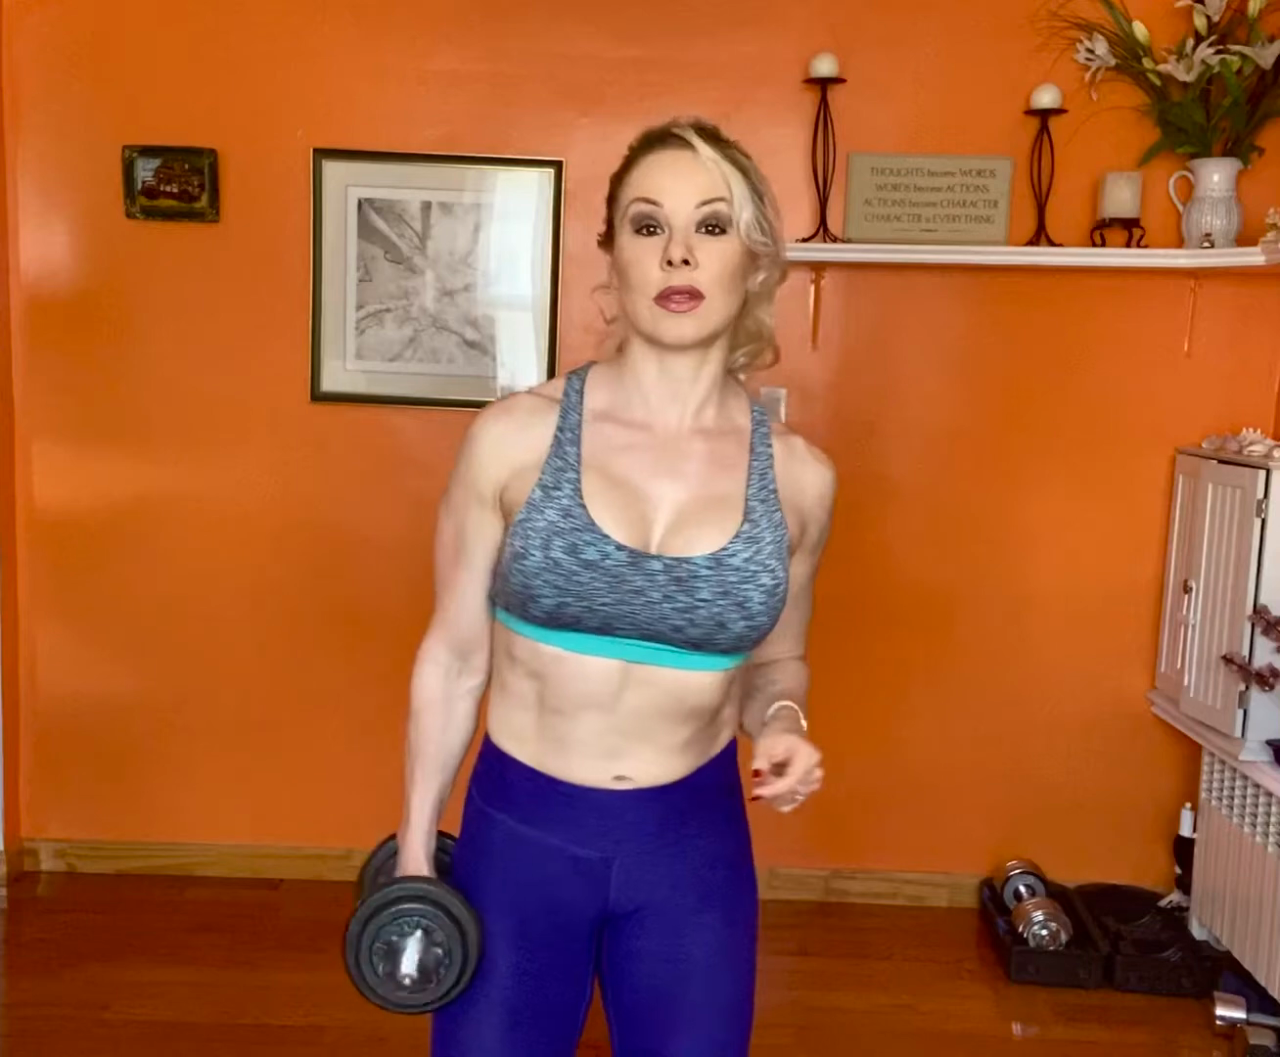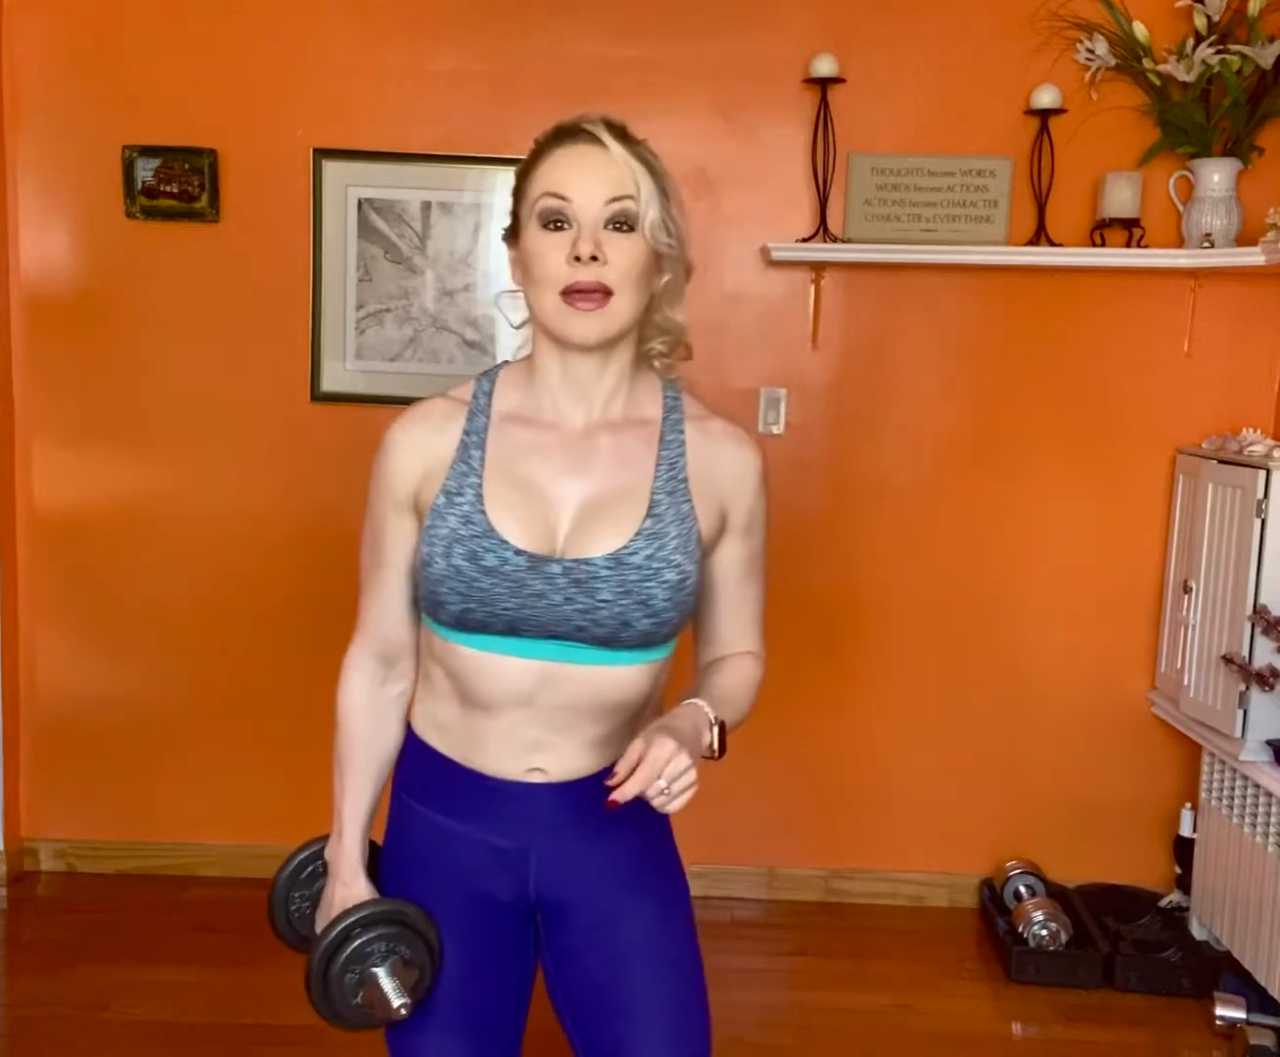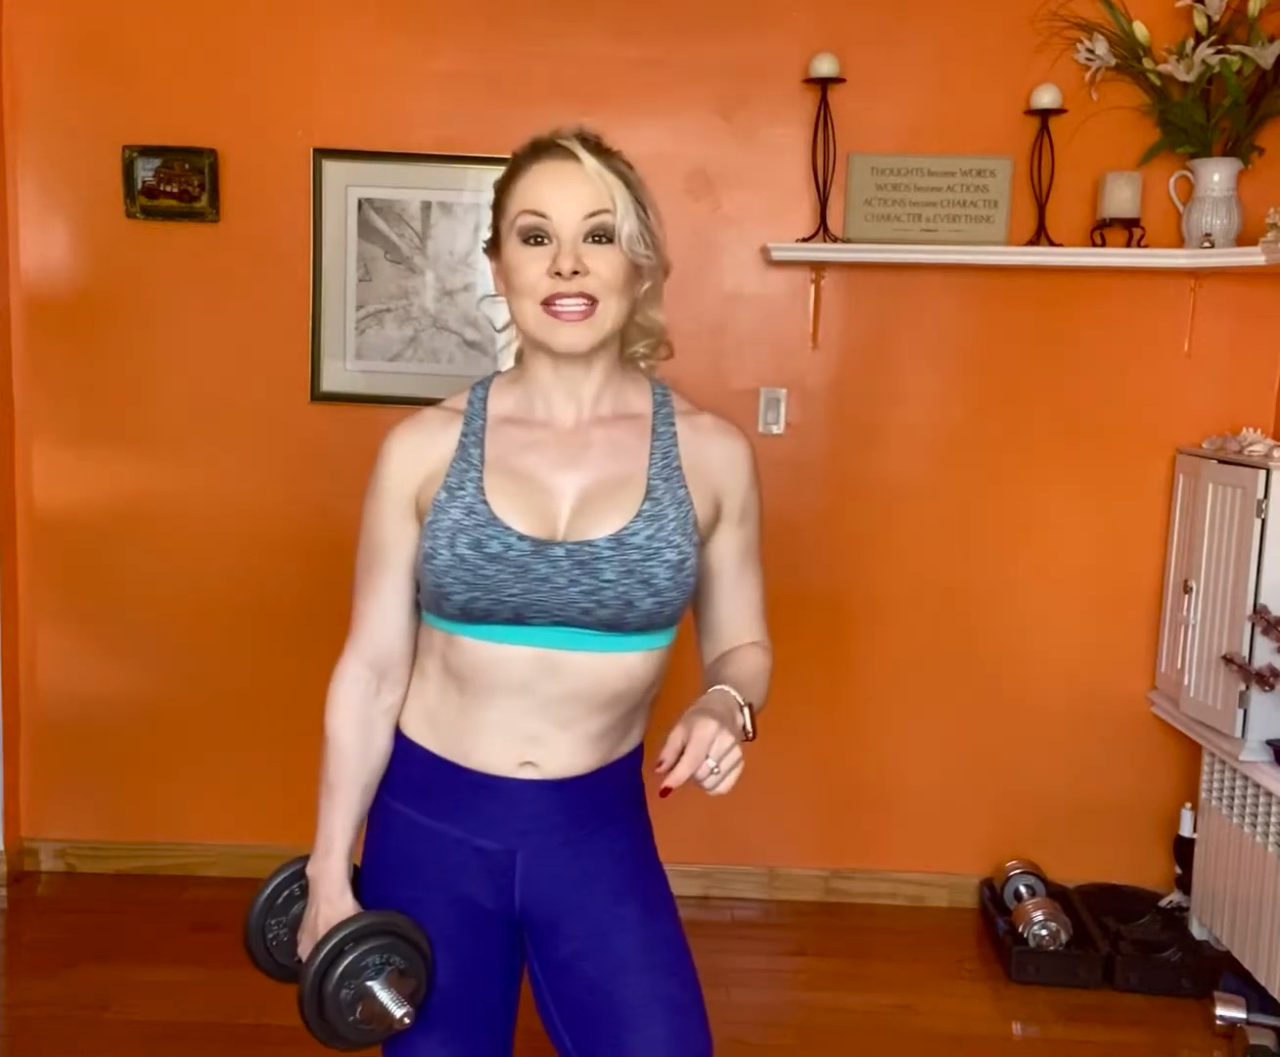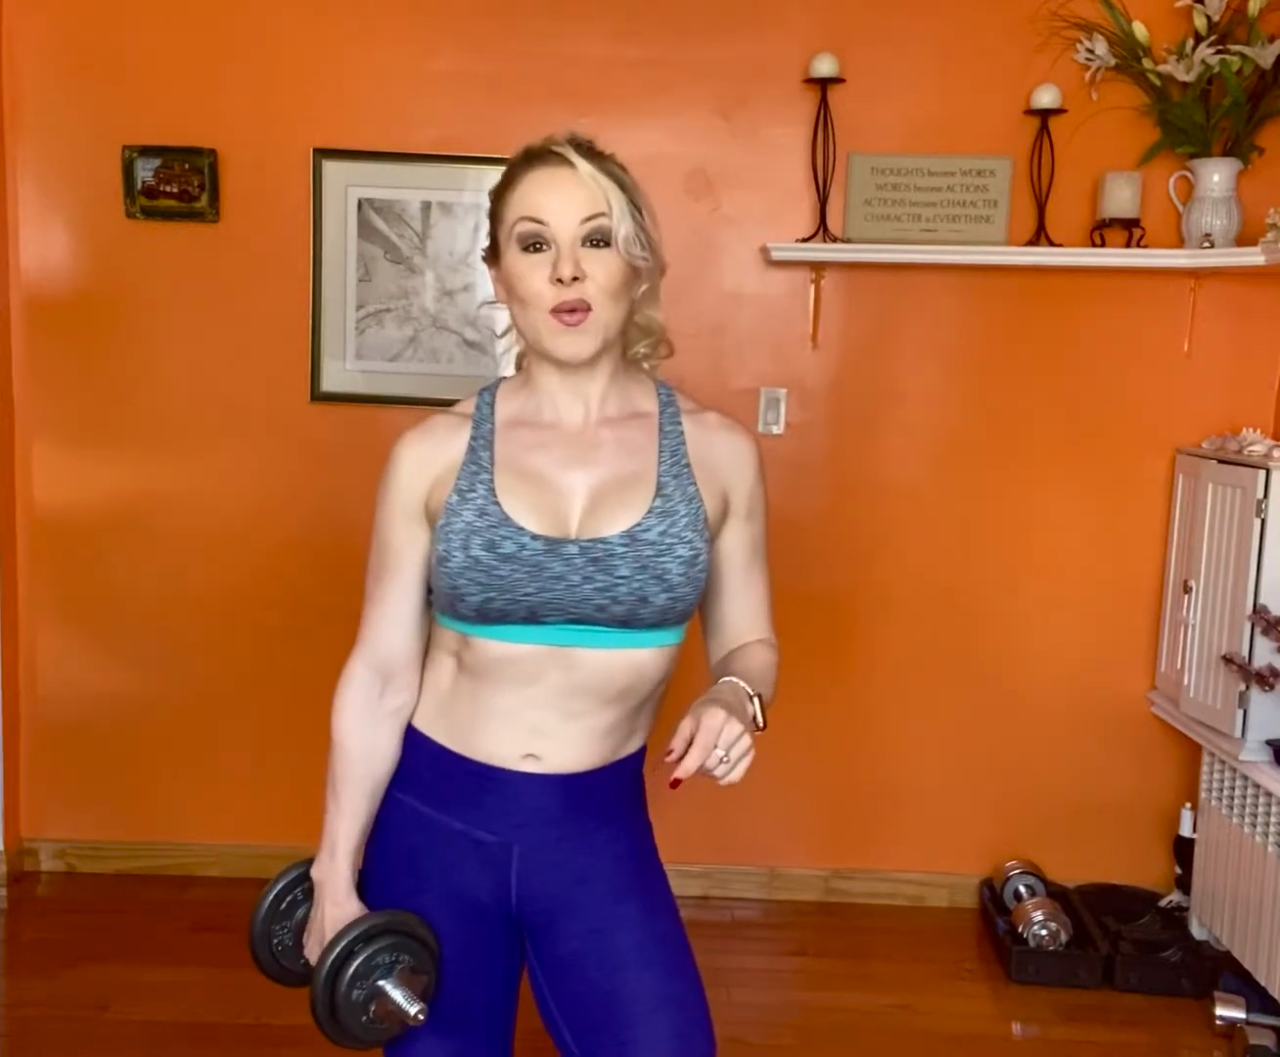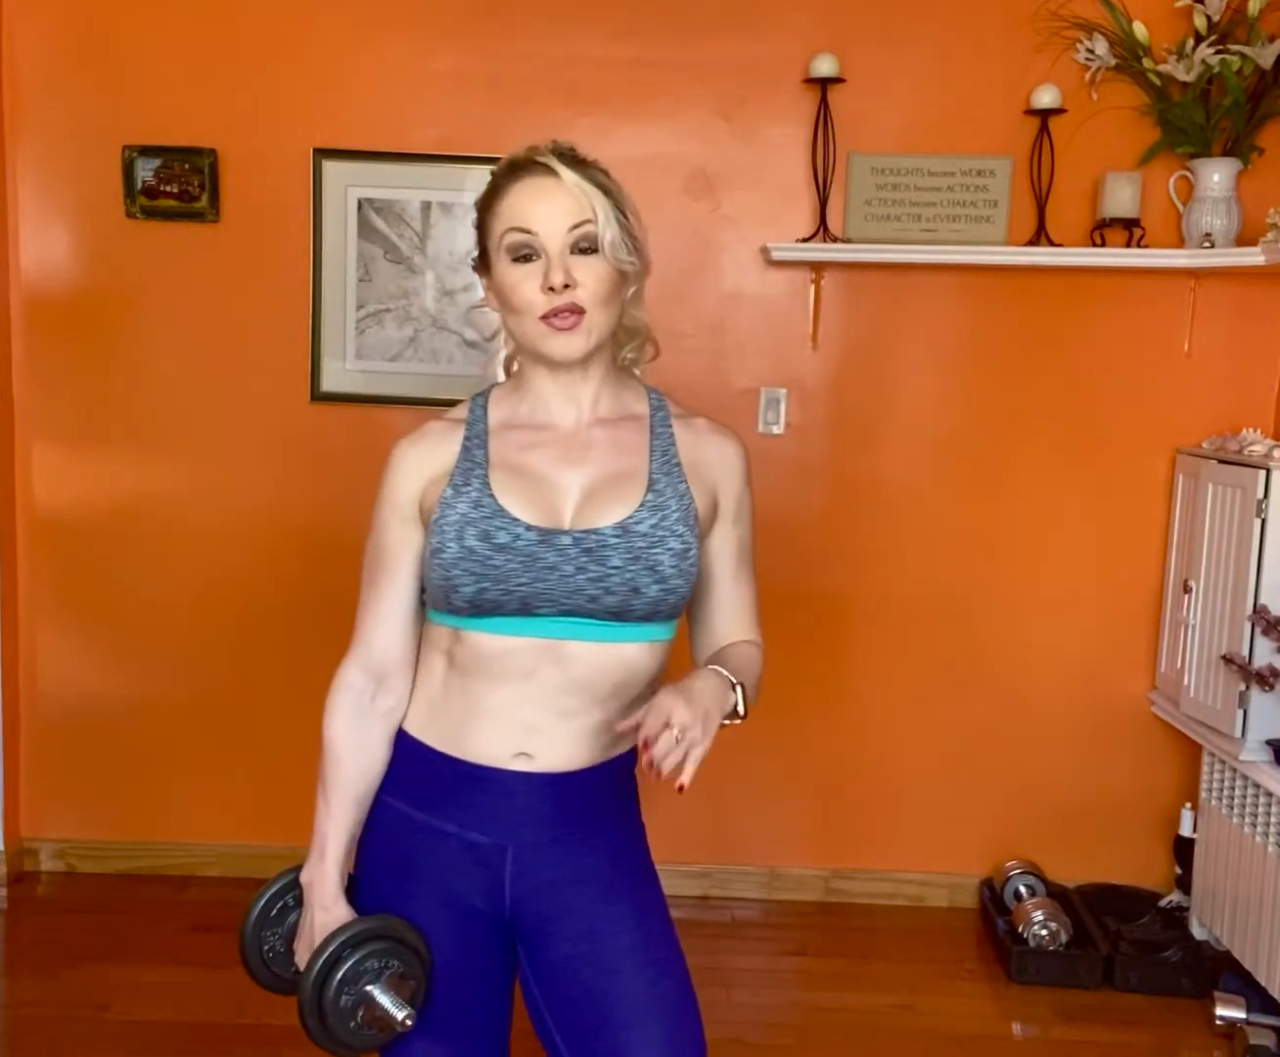
dt=0.5s
person 1, frame 1
left shoulder: (796, 475)
right shoulder: (513, 437)
right elbow: (453, 656)
left wrist: (781, 723)
right wrist: (413, 850)
left hip: (693, 846)
right hip: (517, 835)
person 1, frame 2
left shoulder: (720, 459)
right shoulder: (425, 440)
left elbow: (735, 652)
right elbow: (379, 663)
left wrist: (694, 725)
right wrist: (347, 858)
left hip: (614, 830)
right hip: (445, 827)
person 1, frame 3
left shoulder: (710, 452)
right shoulder: (423, 448)
left elbow: (741, 644)
right elbow: (370, 671)
left wrist: (724, 708)
right wrist: (329, 873)
left hip: (599, 835)
right hip: (428, 829)
person 1, frame 4
left shoulder: (716, 450)
right shoulder: (434, 452)
left elbow: (747, 641)
right elbow: (378, 675)
left wrist: (735, 696)
right wrist: (335, 875)
left hip: (599, 830)
right hip: (432, 821)
person 1, frame 5
left shoulder: (706, 455)
right shoulder: (431, 456)
left elbow: (736, 641)
right elbow: (372, 676)
left wrist: (709, 687)
right wrist: (325, 878)
left hip: (591, 833)
right hip: (425, 825)
